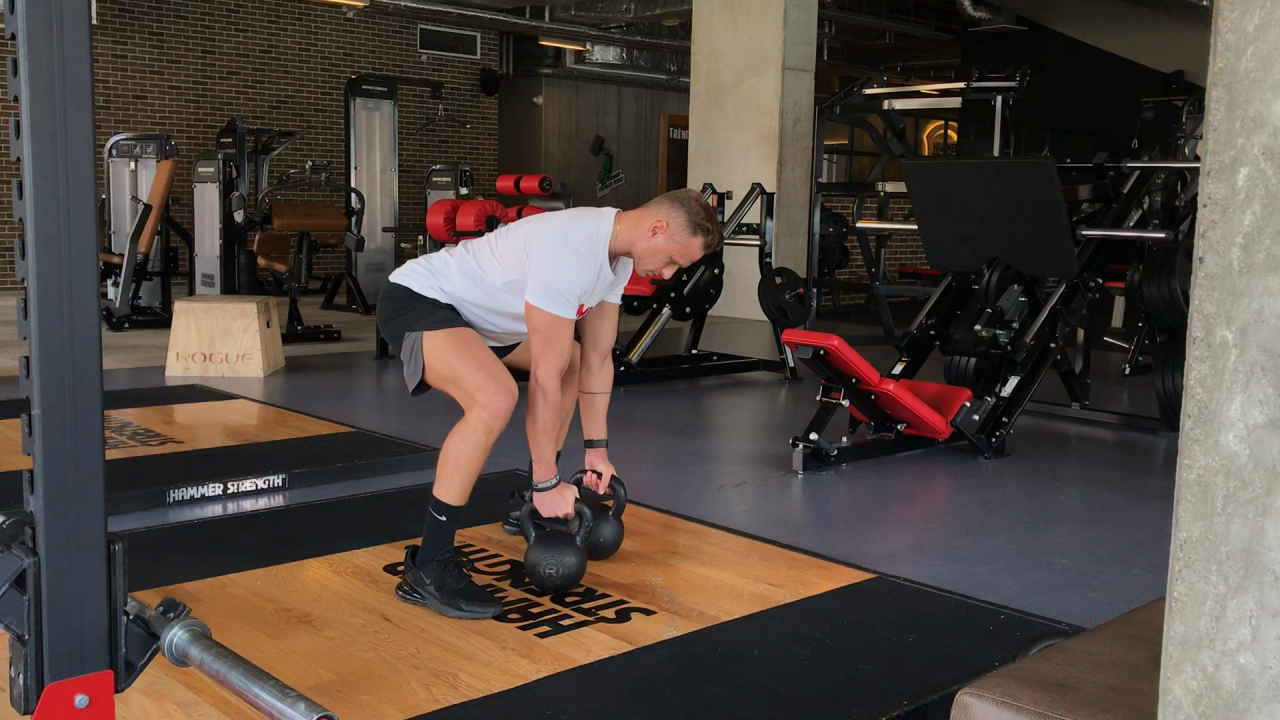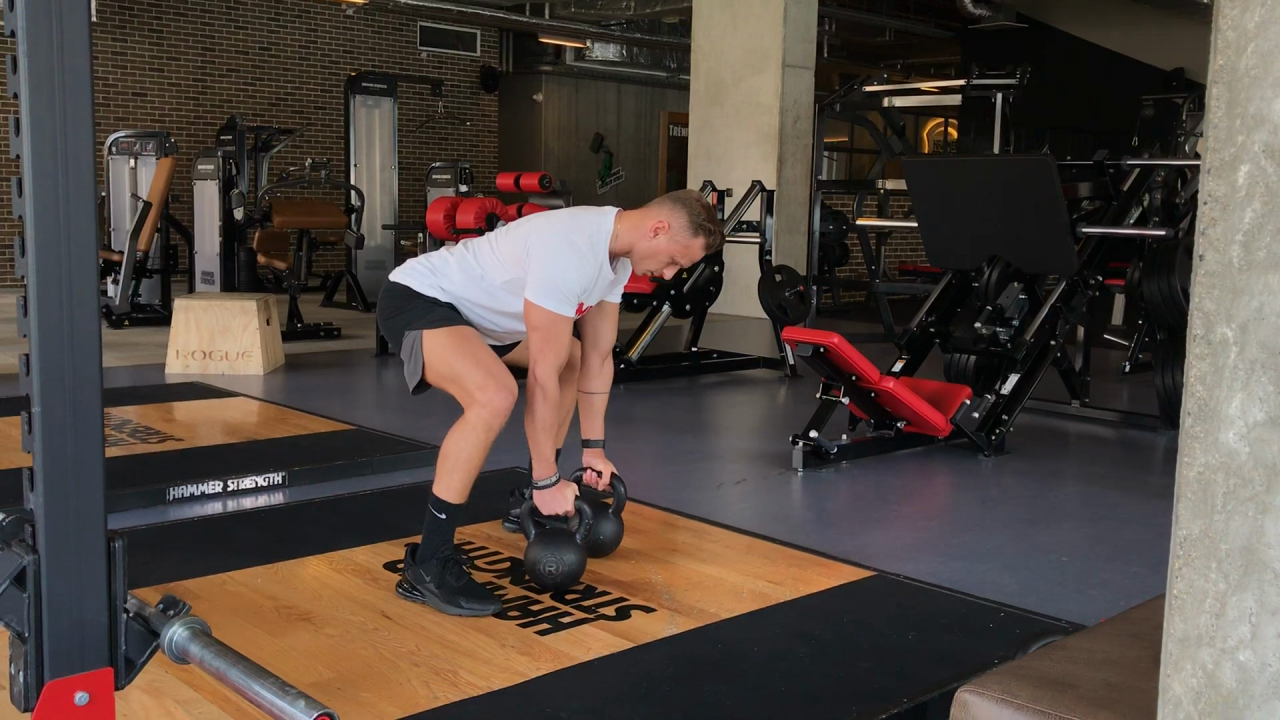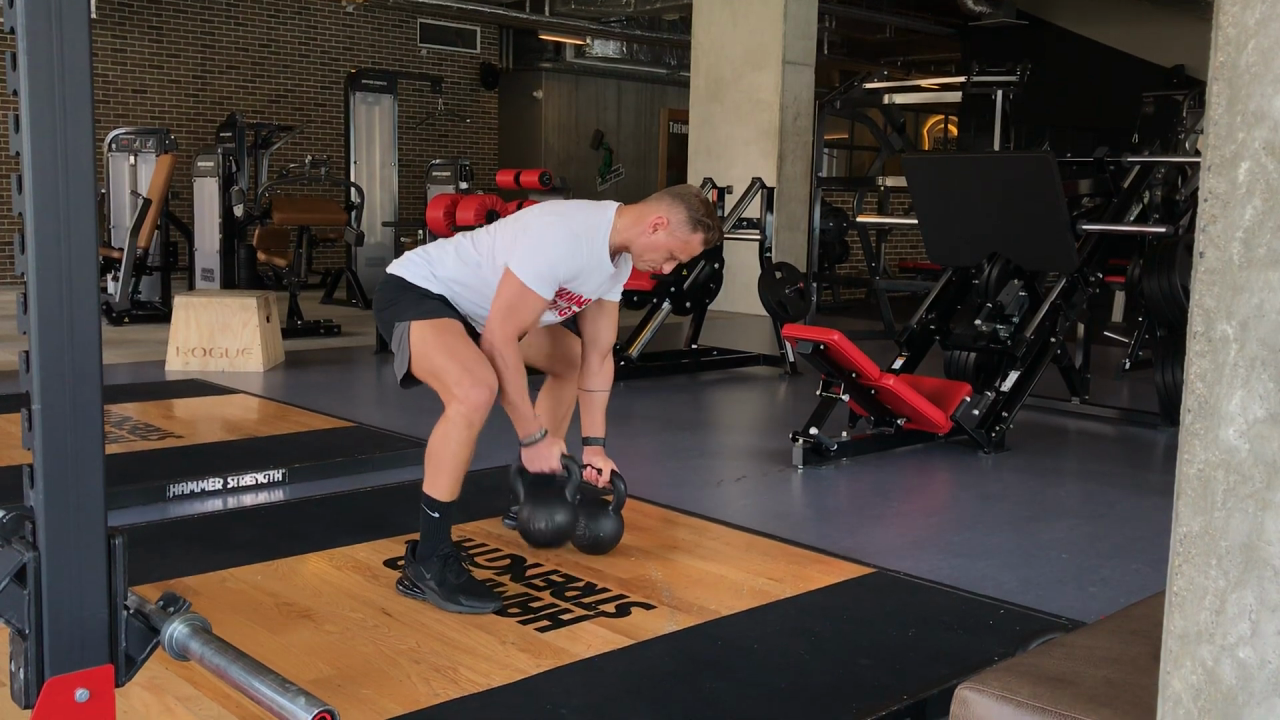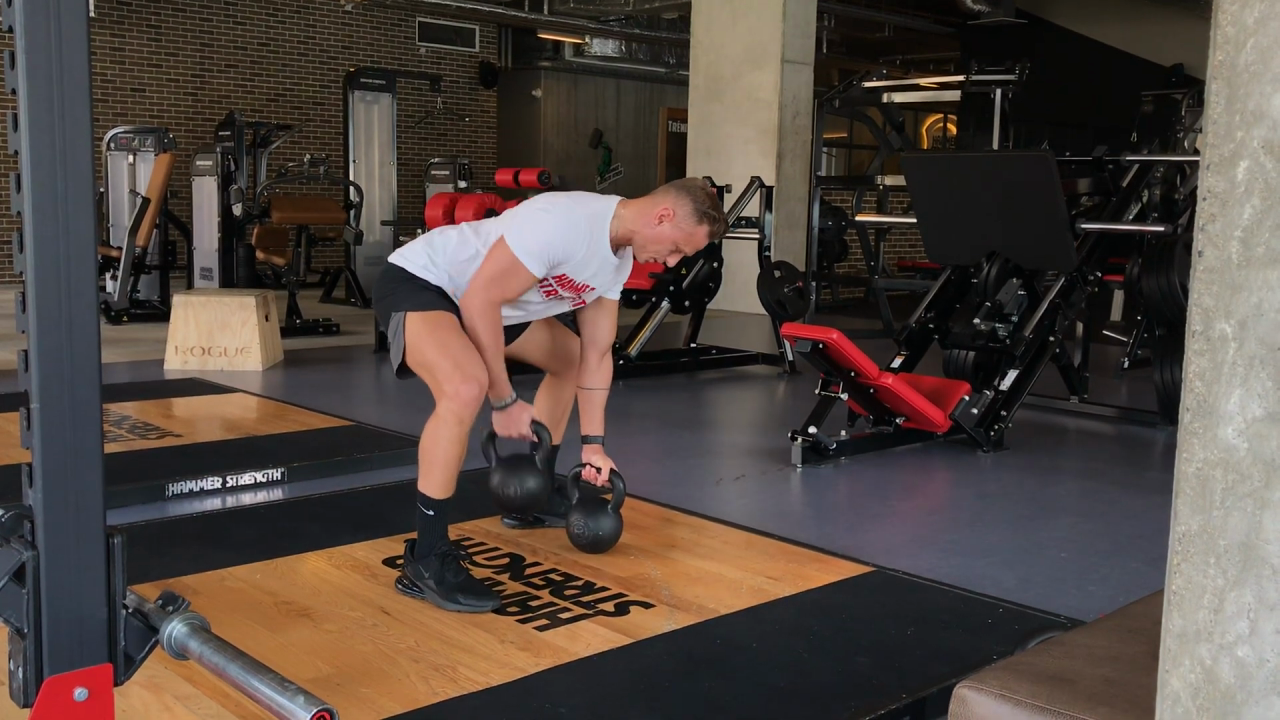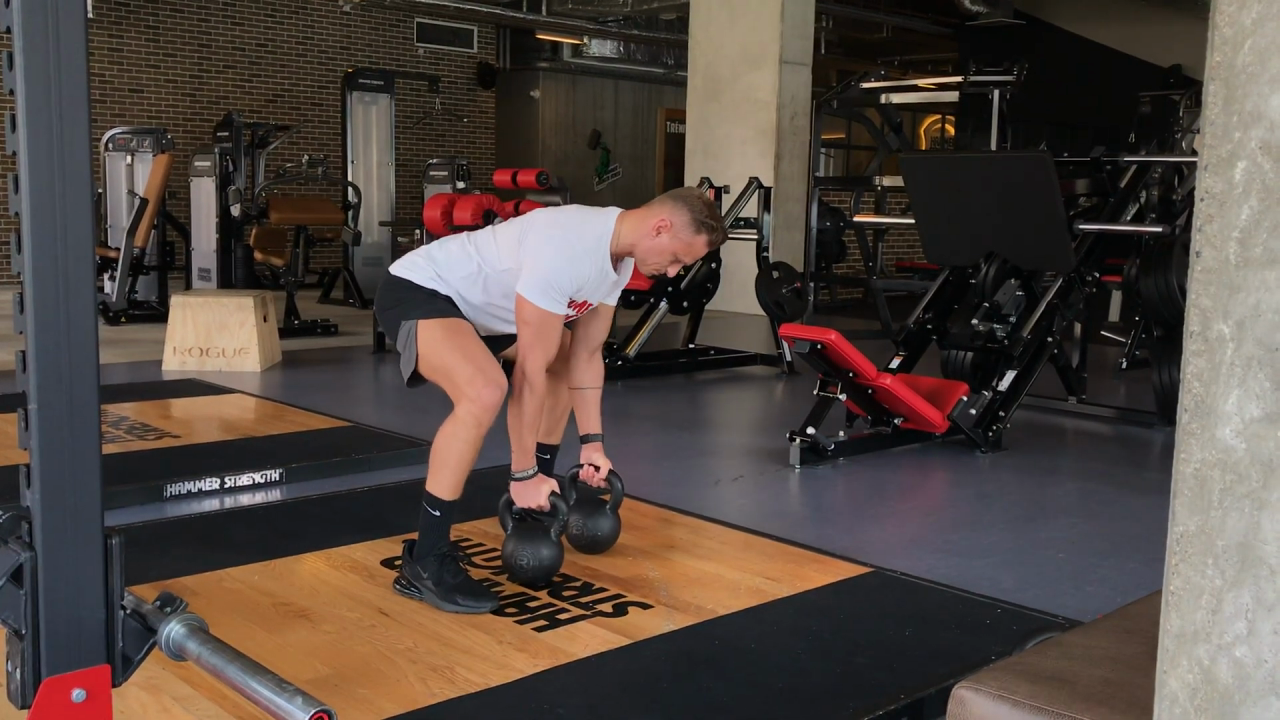
dt=1s
person 1, frame 1
left shoulder: (616, 252)
right shoulder: (571, 251)
left elbow: (597, 358)
right elbow: (545, 379)
left wrist: (597, 449)
right wrist: (548, 482)
left hip: (471, 306)
right hip: (418, 298)
left knee: (572, 359)
right knee: (495, 397)
left ankle: (529, 501)
right ankle: (429, 567)
person 1, frame 2
left shoulder: (616, 253)
right shoulder: (570, 250)
left elbow: (597, 357)
right elbow: (543, 376)
left wrist: (594, 448)
right wrist: (547, 480)
left hip: (470, 304)
right hip: (417, 297)
left knee: (572, 358)
right knee: (494, 396)
left ankle: (529, 500)
right ankle: (429, 565)
person 1, frame 3
left shoulder: (617, 256)
right shoulder: (566, 237)
left elbow: (598, 356)
right elbow: (498, 340)
left wrist: (594, 445)
right wrist: (533, 439)
left hip: (468, 303)
right hip: (416, 289)
left knee: (572, 358)
right knee: (475, 391)
right ankle: (430, 562)
person 1, frame 4
left shoulder: (618, 259)
right shoulder: (564, 222)
left elbow: (596, 353)
right elbow: (478, 301)
left wrist: (593, 444)
right wrist: (505, 402)
left hip: (482, 300)
right hip: (419, 280)
left knee: (570, 358)
right knee: (466, 388)
right ankle: (427, 561)
person 1, frame 5
left shoulder: (618, 255)
right shoulder: (565, 249)
left elbow: (586, 354)
right elbow: (531, 369)
left wrist: (592, 443)
right wrist: (523, 474)
left hip: (468, 295)
right hip: (417, 289)
left knee: (566, 359)
right knee: (485, 392)
left ankle: (538, 498)
right ankle: (426, 561)
